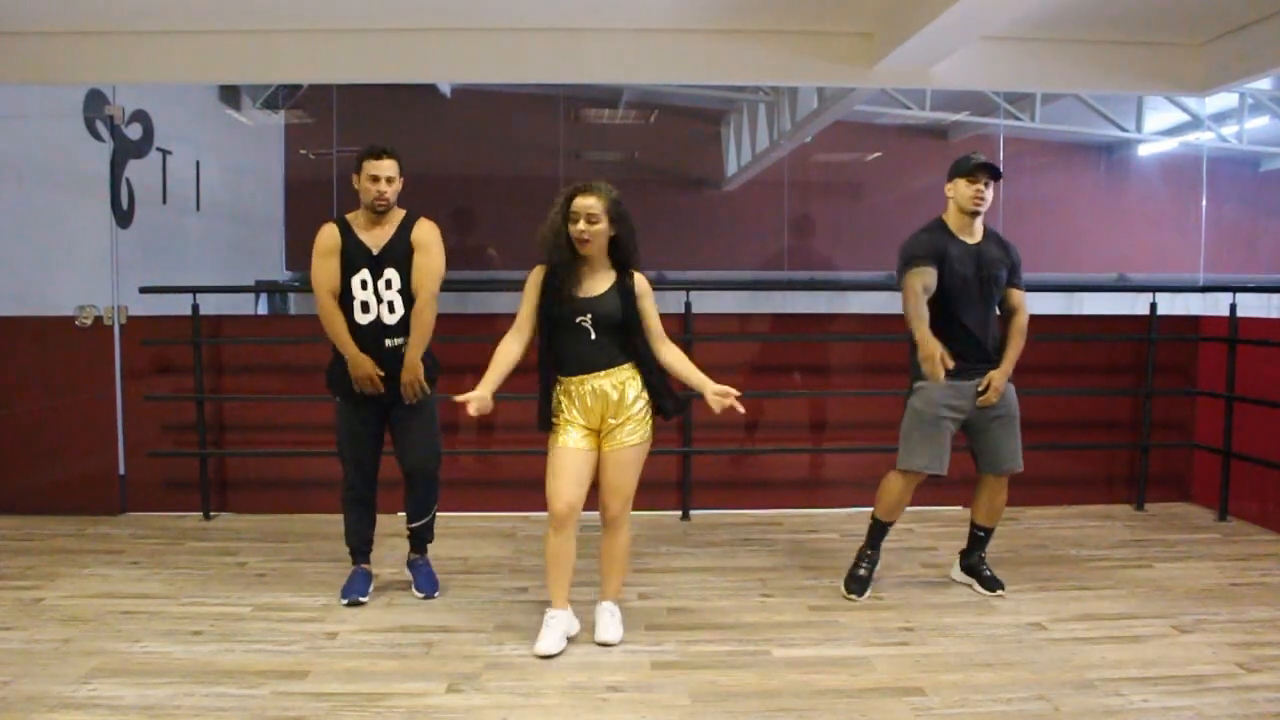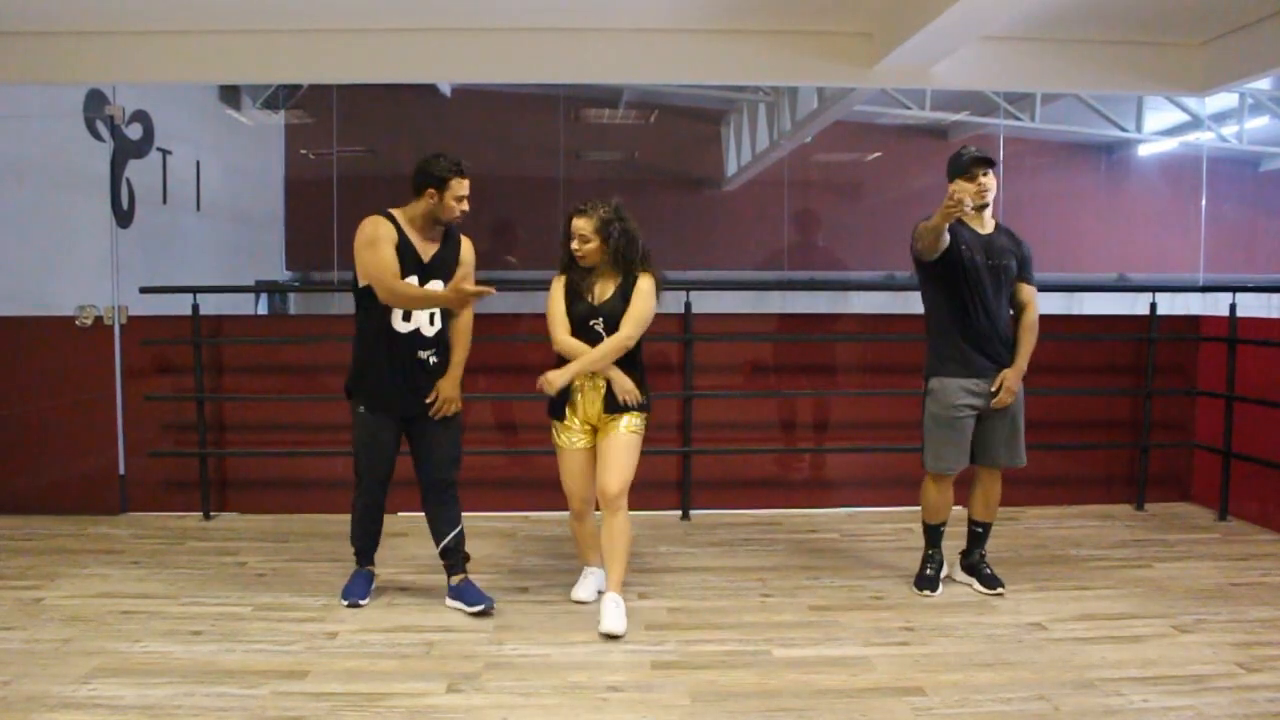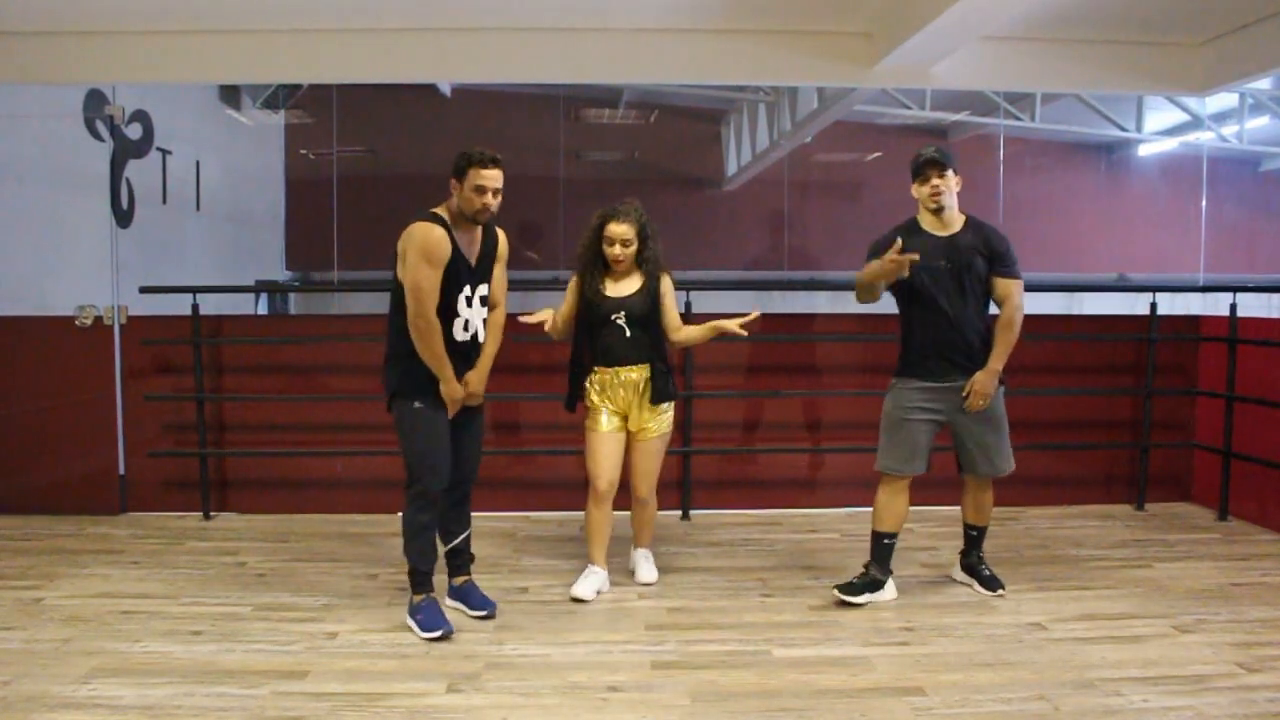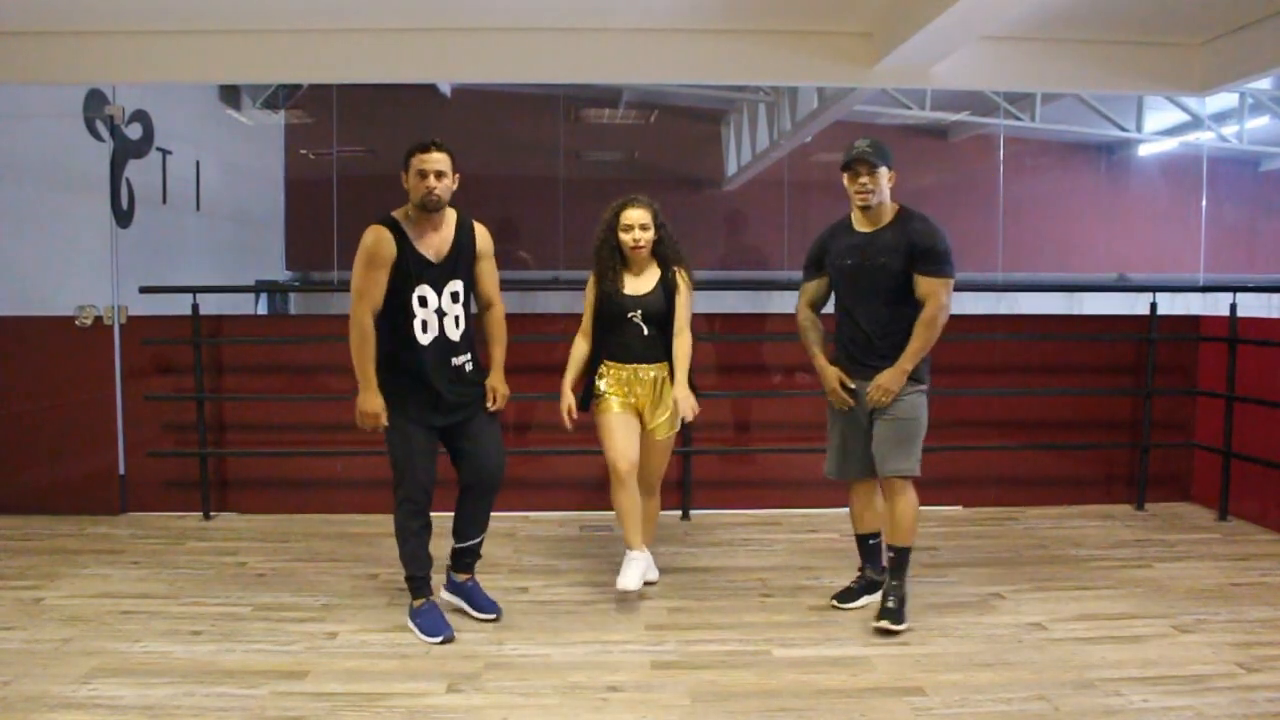
dt=0.5s
person 1, frame 1
left shoulder: (422, 231)
right shoulder: (331, 235)
left elbow: (427, 299)
right elbow: (326, 302)
left wrist: (414, 359)
right wrist: (354, 358)
left hip: (409, 370)
right hip: (355, 374)
left knee: (422, 467)
right knee: (358, 476)
left ankle: (418, 554)
right ankle: (361, 566)
person 1, frame 2
left shoulder: (461, 245)
right shoulder: (377, 229)
left elbow: (463, 314)
right elbow: (388, 291)
left wrist: (453, 375)
right wrist: (448, 297)
left hip: (433, 383)
right hip: (379, 386)
left knee: (441, 483)
right knee: (371, 481)
left ankle: (457, 578)
right ankle: (363, 566)
person 1, frame 3
left shoulder: (496, 239)
right shoulder: (427, 236)
right elbow: (421, 316)
left wrist: (480, 372)
right wrist: (445, 381)
left hip: (465, 381)
right hip: (418, 382)
left knee: (461, 483)
right knee: (430, 483)
left ankle: (461, 579)
right ankle: (421, 594)
person 1, frame 4
left shoulder: (475, 234)
right shoulder: (381, 240)
left elbow: (491, 305)
right elbow: (364, 318)
left wrist: (497, 371)
right wrist: (367, 389)
left hip: (465, 384)
right hip: (406, 391)
left knee: (487, 474)
right knee: (415, 494)
left ankle: (463, 574)
right ankle: (420, 599)
person 2, frame 1
left shoulder: (1004, 250)
right shoulder: (926, 243)
left elbow: (1018, 313)
right elbow: (915, 293)
left wrist: (1005, 370)
right wrist: (925, 339)
left hip: (991, 379)
right hip: (941, 377)
left knee: (999, 473)
right knee: (910, 468)
left ankle: (972, 560)
right ankle: (869, 552)
person 2, frame 2
left shoulder: (1014, 244)
right shoulder: (943, 231)
left elbow: (1028, 310)
right elbow: (926, 242)
left wrist: (1018, 369)
right wrist: (942, 218)
left hip: (1002, 376)
right hip: (951, 375)
left knee: (991, 469)
right knee: (941, 471)
left ankle: (973, 558)
right ankle: (933, 556)
person 2, frame 3
left shoulder: (990, 240)
right shoulder: (898, 243)
left elbow: (1012, 307)
right elbow: (864, 292)
left wrist: (993, 370)
right wrist: (880, 273)
left hip: (975, 379)
right hip: (914, 381)
left knee: (981, 475)
right knee: (894, 475)
left ankle: (971, 560)
right ankle: (877, 573)
person 2, frame 4
left shoulder: (921, 233)
right shoulder: (830, 240)
left elbow: (936, 306)
right elbow: (807, 305)
left wrist: (901, 369)
right wrist: (821, 364)
left hip: (901, 377)
right hip: (848, 377)
left knee: (896, 477)
right knee: (860, 477)
left ankle: (897, 583)
right ankle: (872, 575)
person 3, frame 1
left shoulder: (633, 283)
right shoulder: (545, 276)
left elbow: (660, 344)
right elbow: (518, 336)
left wrist: (706, 386)
right wrist: (485, 388)
left hip: (625, 400)
right hip: (571, 405)
left knee: (614, 512)
right knee: (562, 509)
left ankle: (609, 605)
right ankle: (559, 613)
person 3, frame 2
left shoulder: (641, 283)
right shoulder: (565, 283)
left elbow: (624, 339)
right elbow: (560, 340)
left wrist: (568, 370)
right wrist: (609, 372)
left hip: (620, 401)
right hip: (573, 400)
left knee: (612, 494)
right knee: (578, 501)
left ankle: (614, 596)
right ankle: (591, 569)
person 3, frame 3
left shoulder: (657, 281)
right shoulder: (584, 280)
left elbow: (676, 333)
right elbow: (565, 329)
left wrist: (718, 327)
right wrist: (550, 317)
left hip: (649, 389)
right hip: (601, 391)
left knee: (643, 490)
right knee: (601, 486)
left ankle: (642, 550)
right ankle: (596, 568)
person 3, frame 4
left shoulder: (675, 277)
right shoulder: (602, 278)
left elbow: (682, 334)
right elbow: (586, 335)
left wrist: (680, 385)
right wrist: (568, 386)
left hip: (660, 384)
right hip: (613, 383)
left knee: (652, 481)
right knee: (623, 469)
left ankle: (643, 549)
right ankle: (633, 555)
